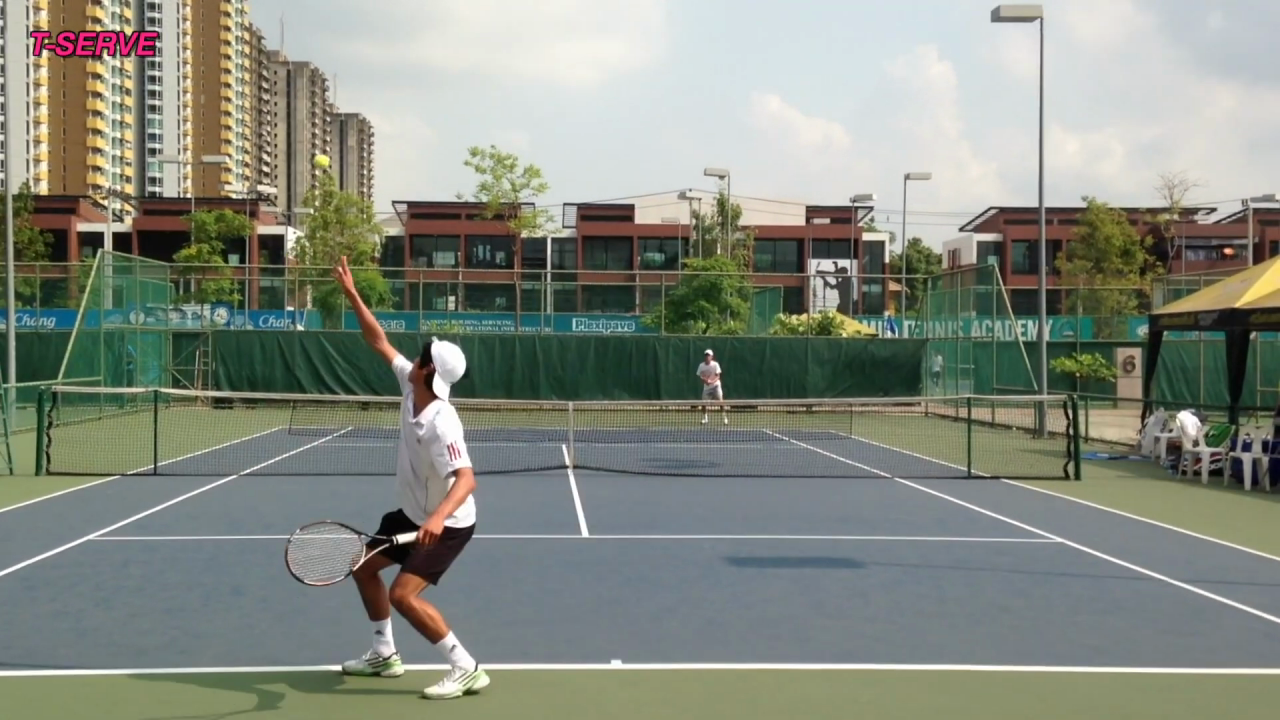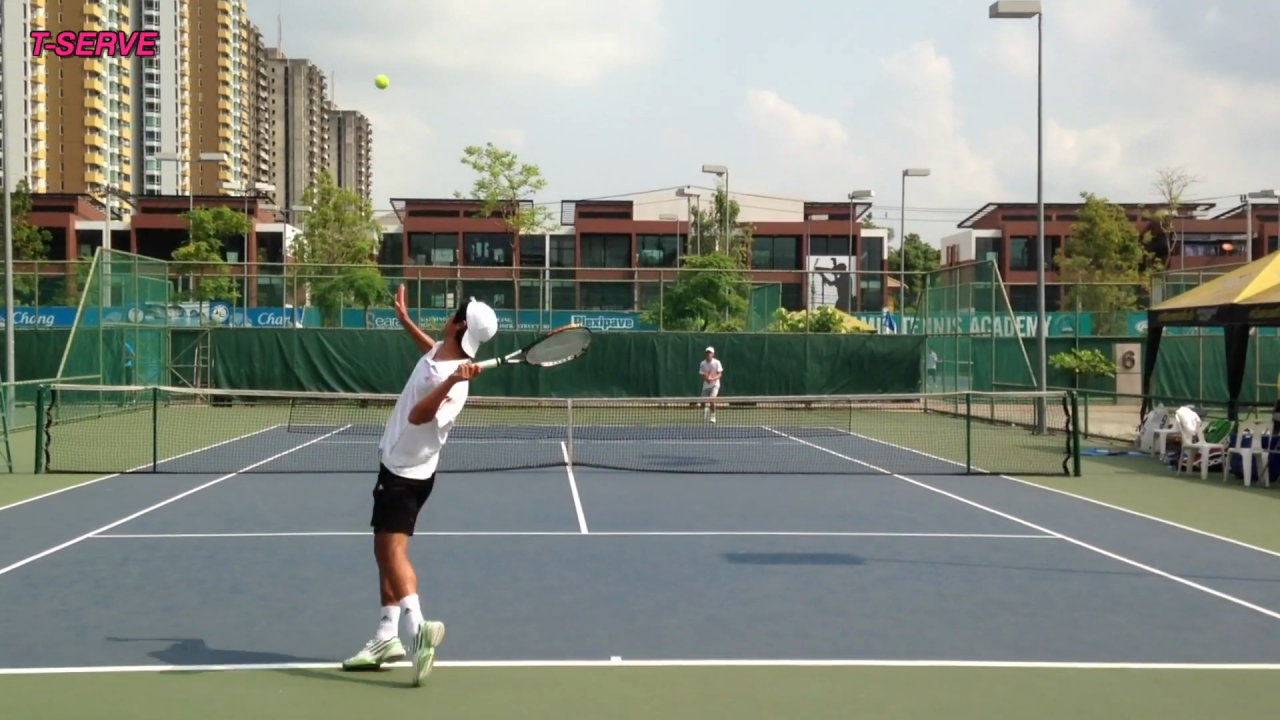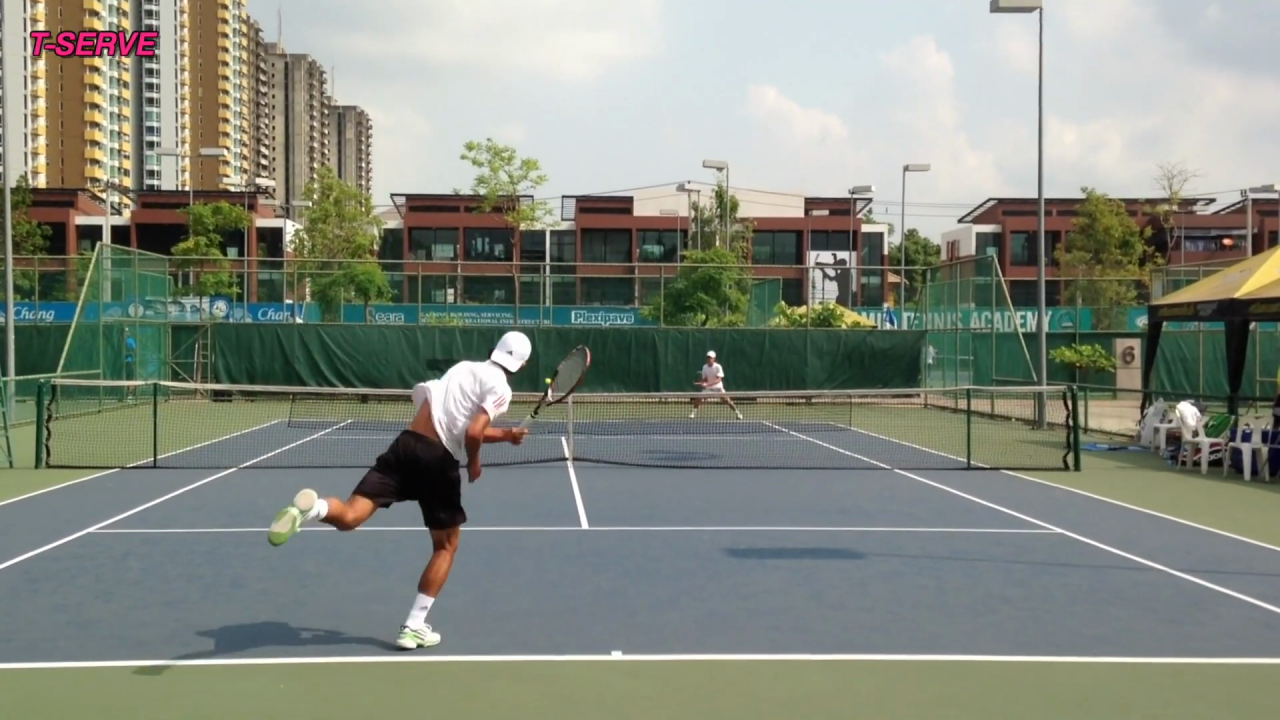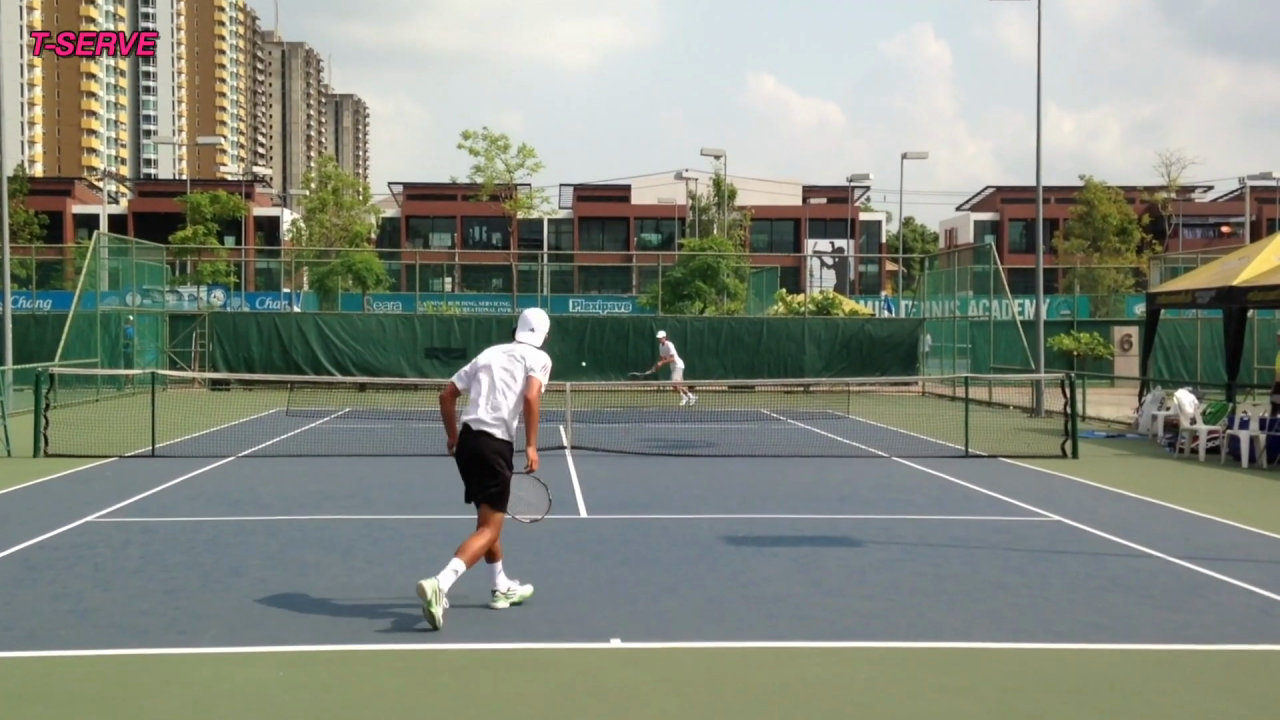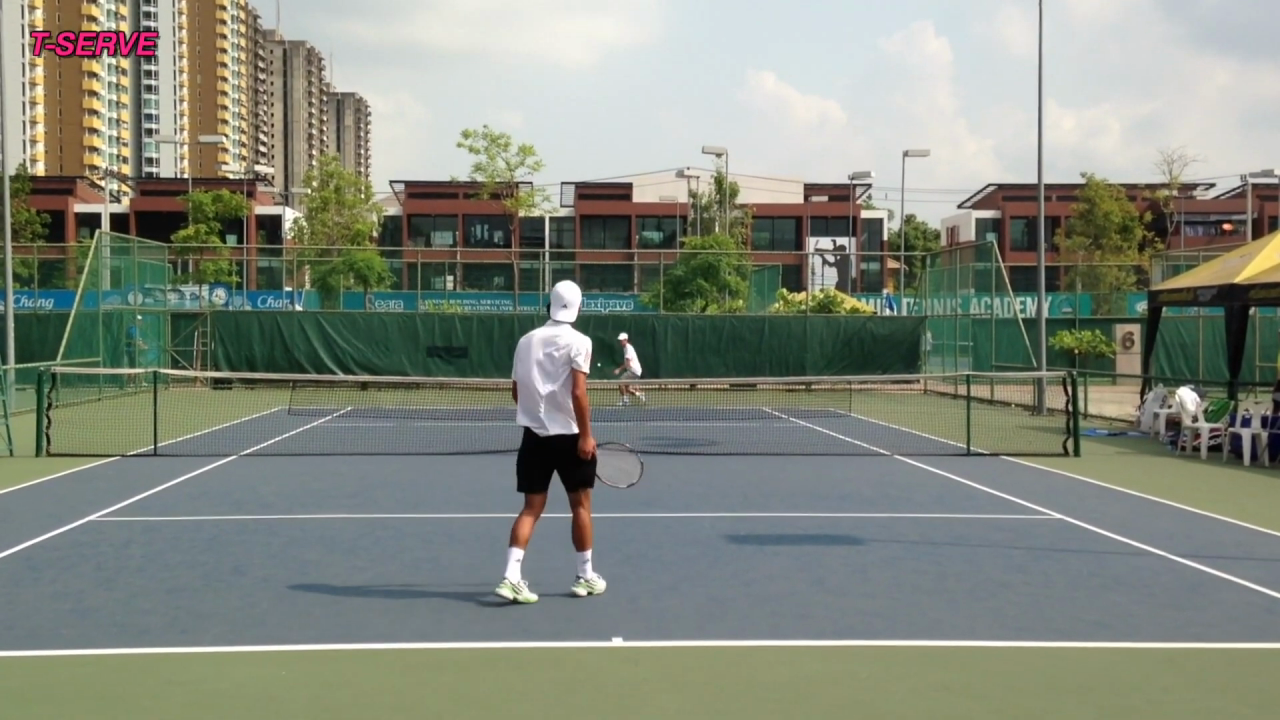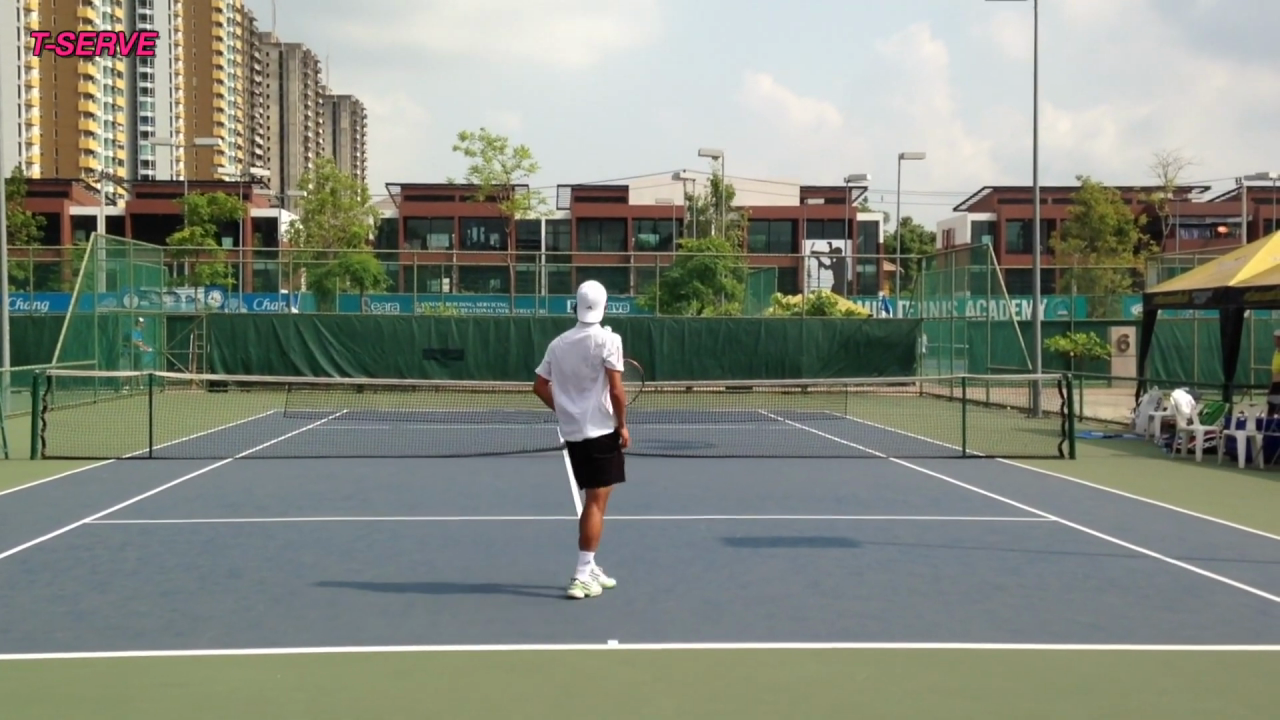
dt=0.4s
person 1, frame 1
left shoulder: (442, 424)
right shoulder: (413, 384)
left elbow: (466, 480)
right elbow: (378, 341)
left wrist: (439, 518)
right wrist: (351, 294)
left hip: (447, 523)
right hip: (413, 515)
left knee: (403, 595)
right knee: (363, 566)
left ankle: (467, 669)
right ankle: (384, 653)
person 1, frame 2
left shoulder: (453, 381)
right shoulder: (442, 355)
left elbow: (417, 416)
right elbow: (435, 347)
left wrist: (450, 381)
right wrist: (405, 317)
left hip: (406, 471)
right hip: (398, 467)
left knee: (392, 549)
right knee: (386, 547)
left ankle: (420, 630)
right ankle: (386, 639)
person 1, frame 3
left shoulder: (466, 367)
right shoulder: (500, 388)
right elbow: (474, 434)
left wrist: (504, 434)
right wrist: (474, 463)
left hip: (407, 445)
right hip: (438, 462)
left knee: (348, 515)
right knee: (446, 546)
left ankle: (310, 507)
right ankle: (414, 627)
person 1, frame 4
left shoulder: (487, 354)
right shoulder: (539, 359)
left elbow: (446, 395)
right elbow: (531, 397)
left wrist: (453, 433)
right wrist: (531, 446)
left hip: (468, 439)
right hip: (494, 444)
left knee: (489, 515)
right knee: (489, 528)
left ankle: (501, 588)
right ankle: (438, 585)
person 1, frame 5
left shoulder: (526, 340)
right shoulder: (578, 341)
left elbow: (516, 391)
right elbow: (579, 393)
right wrist: (586, 434)
left hip: (533, 435)
right hip: (566, 435)
left knee: (532, 507)
right knee: (581, 505)
left ankle: (512, 578)
right ankle: (585, 577)
person 1, frame 6
left shoulder: (558, 343)
right shoulder: (608, 340)
left elbow: (540, 386)
right elbow: (616, 389)
right wrist: (622, 425)
left hip: (572, 433)
right hip: (601, 432)
left knee: (591, 498)
right knee: (596, 504)
left ankle: (589, 569)
right ankle: (582, 579)
